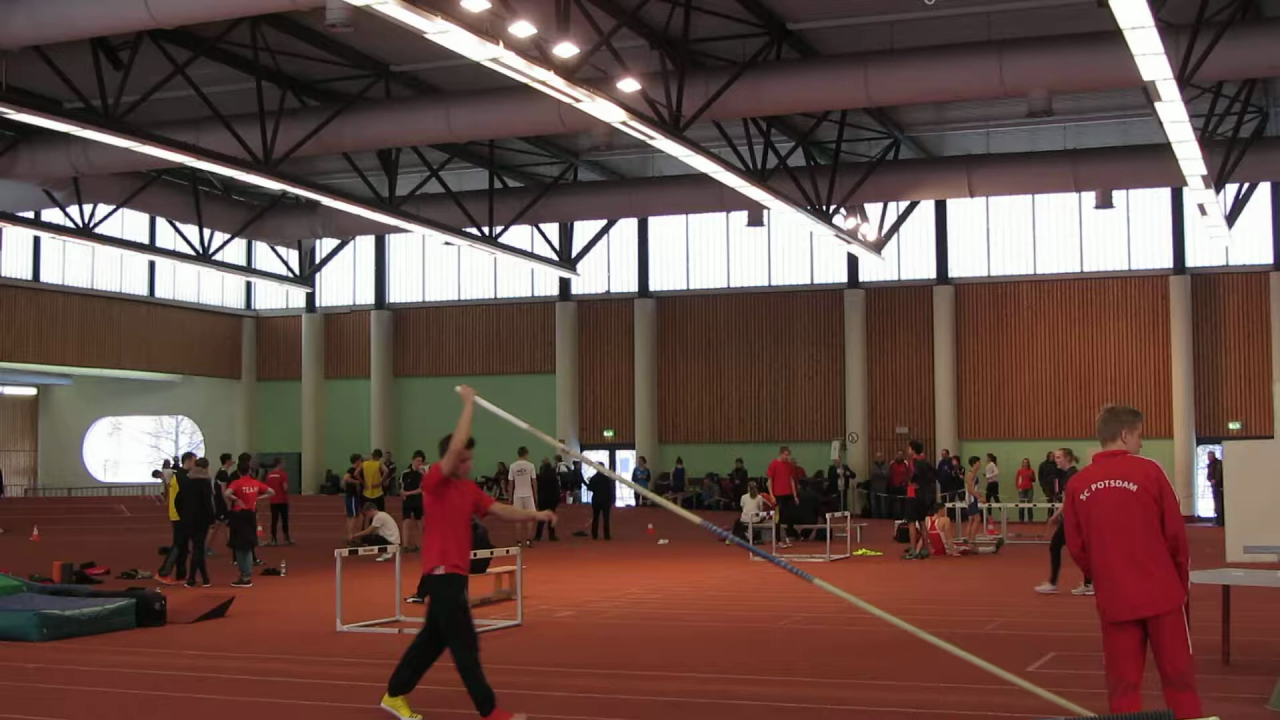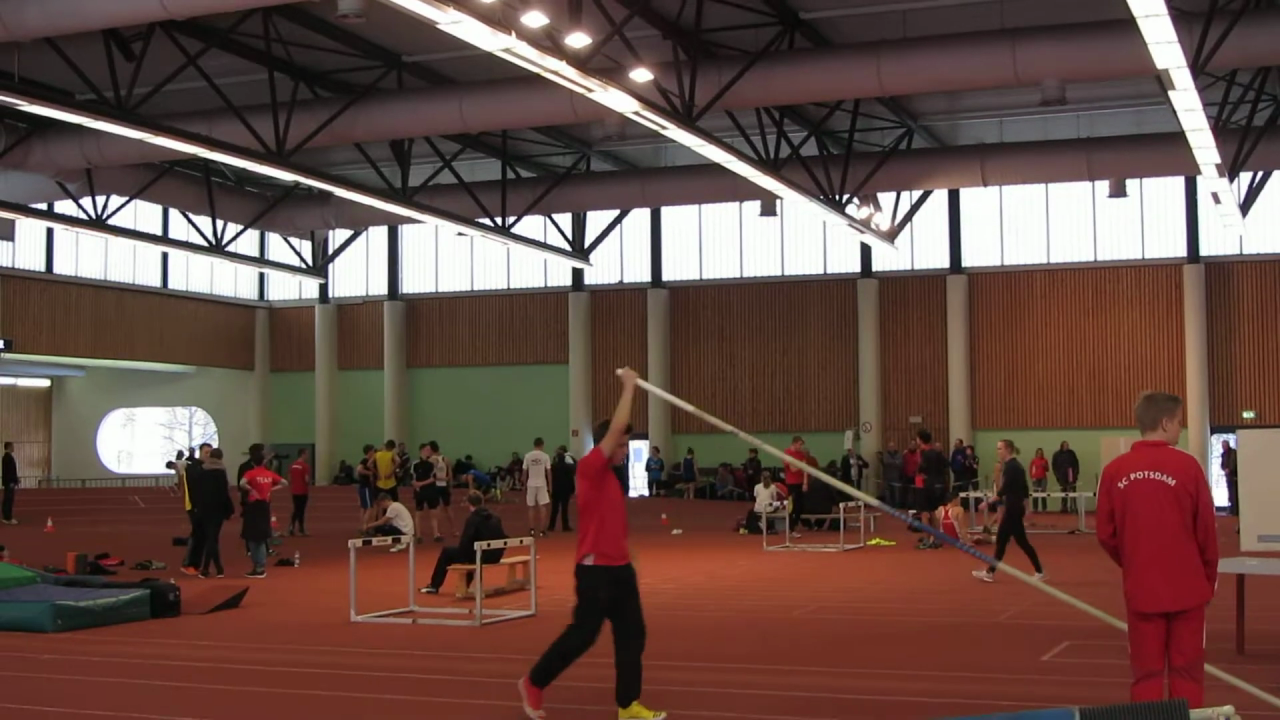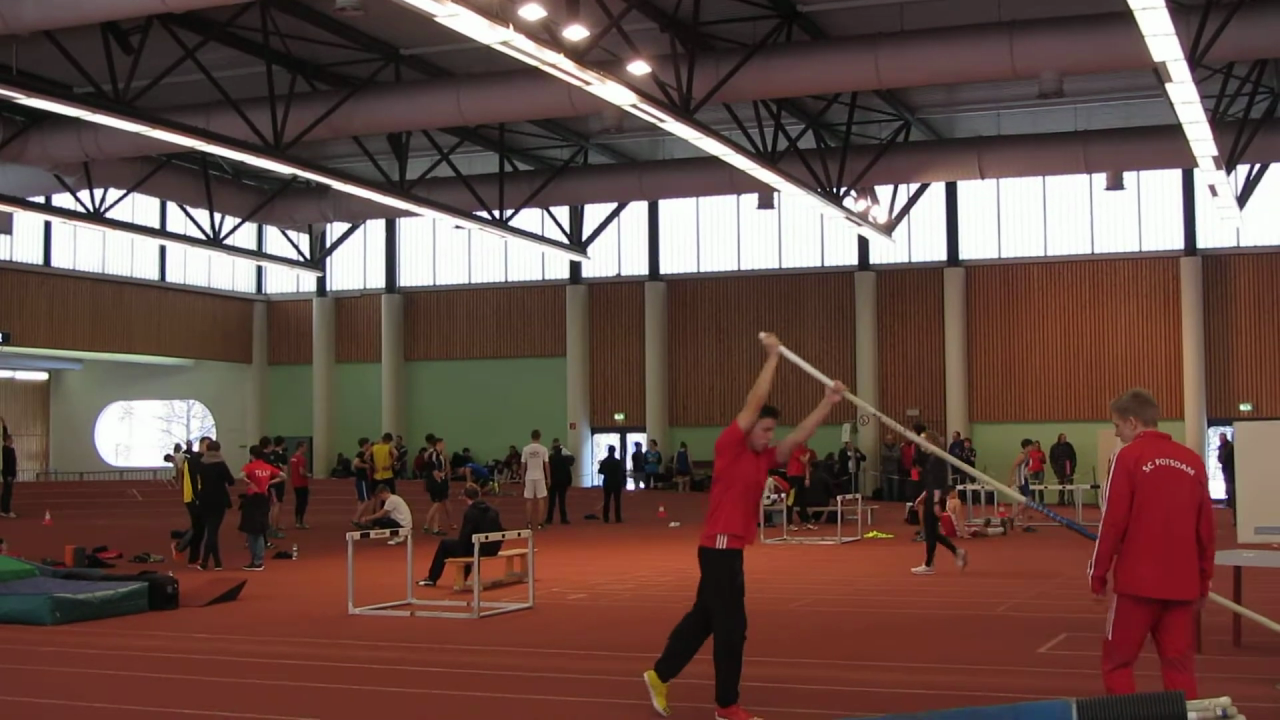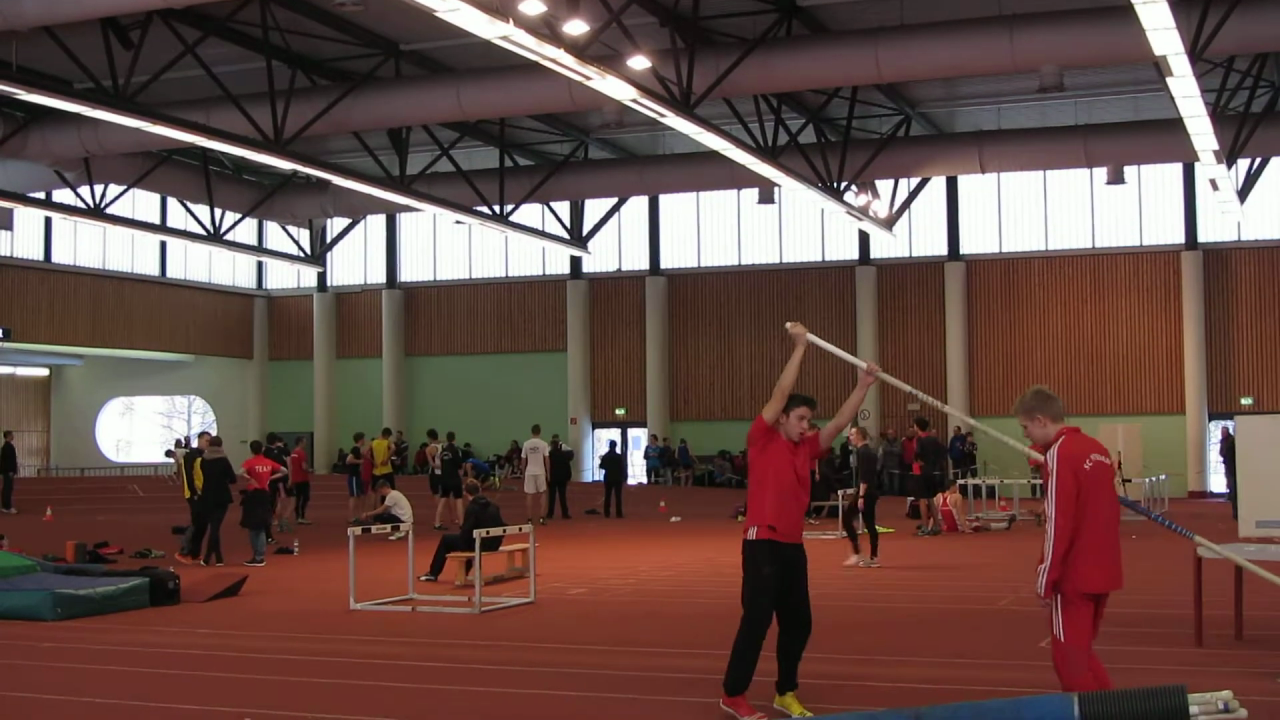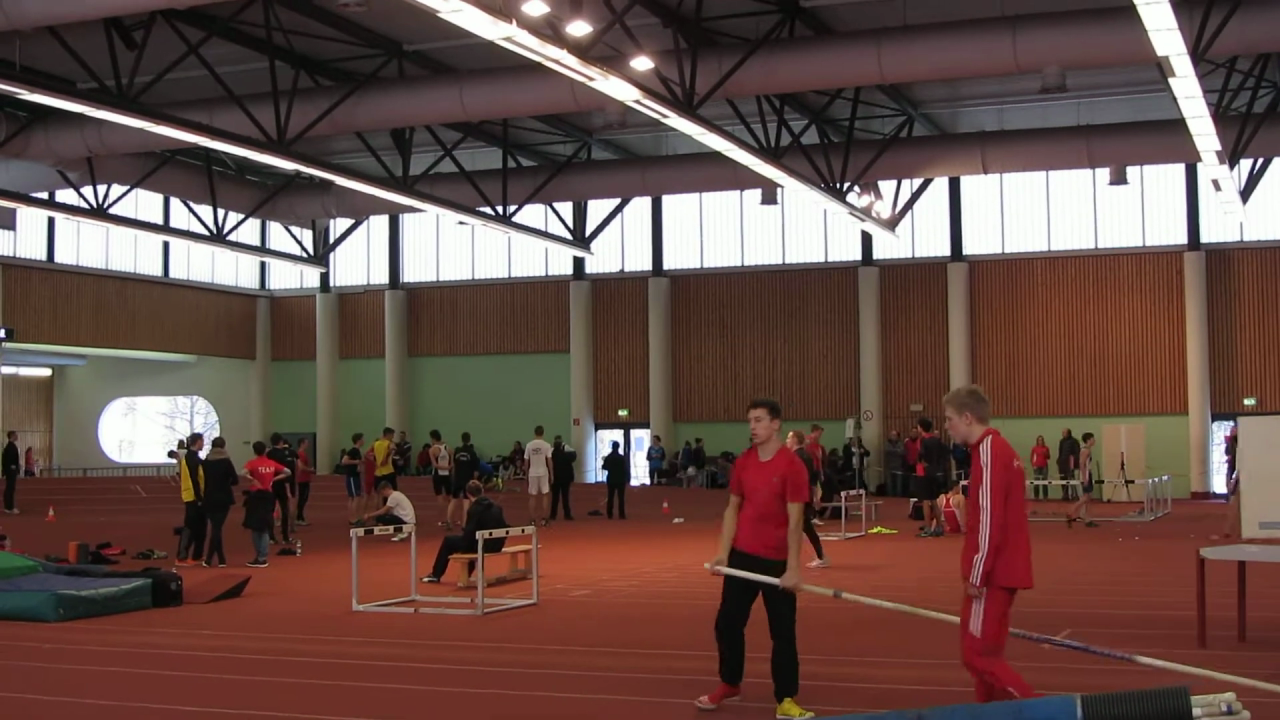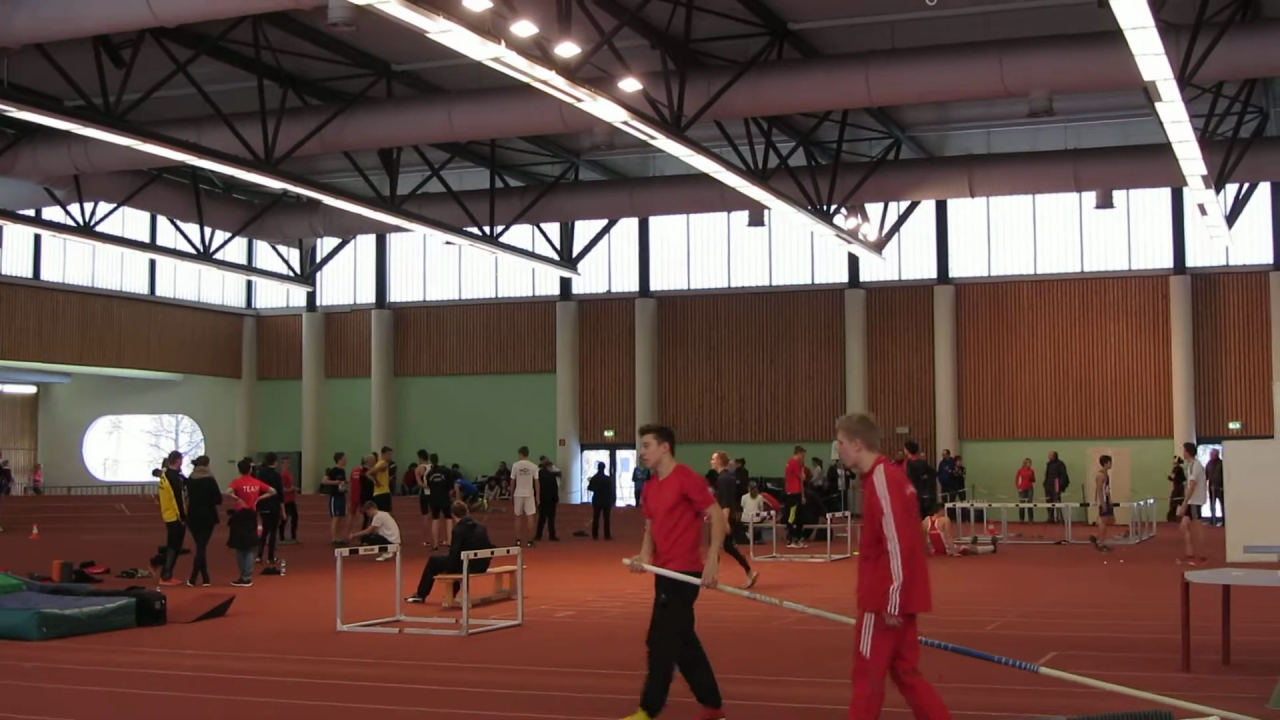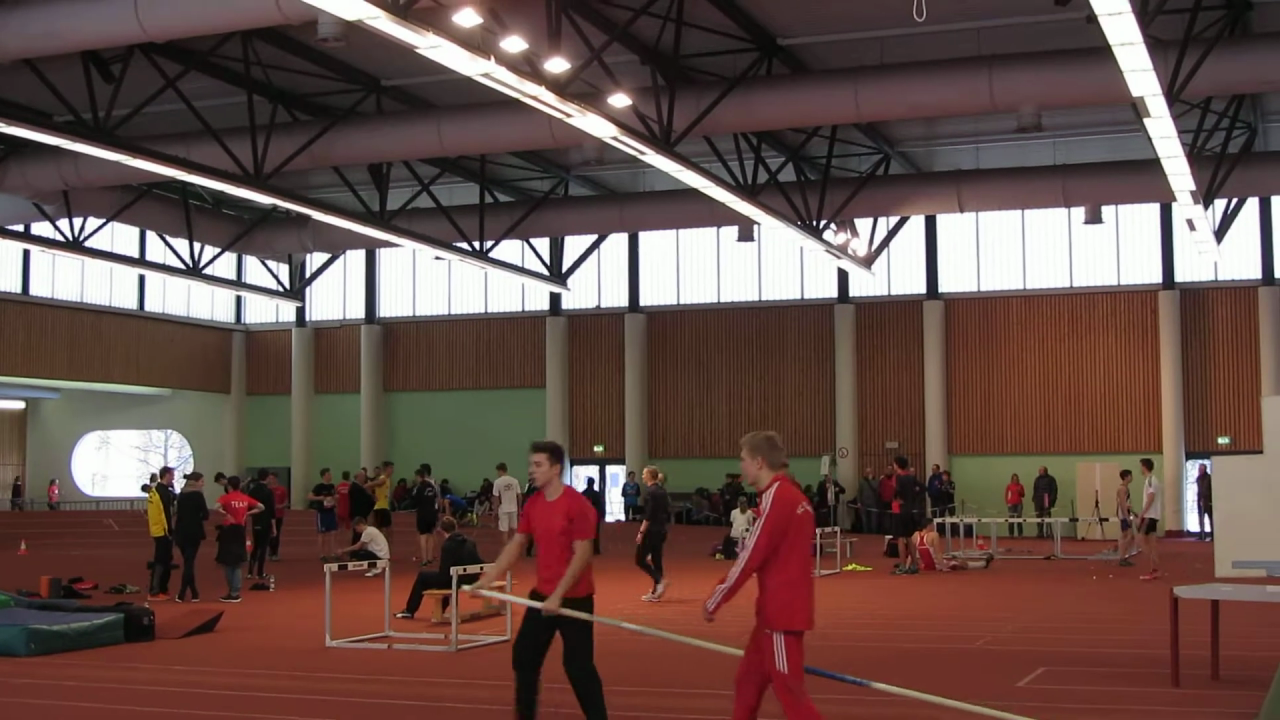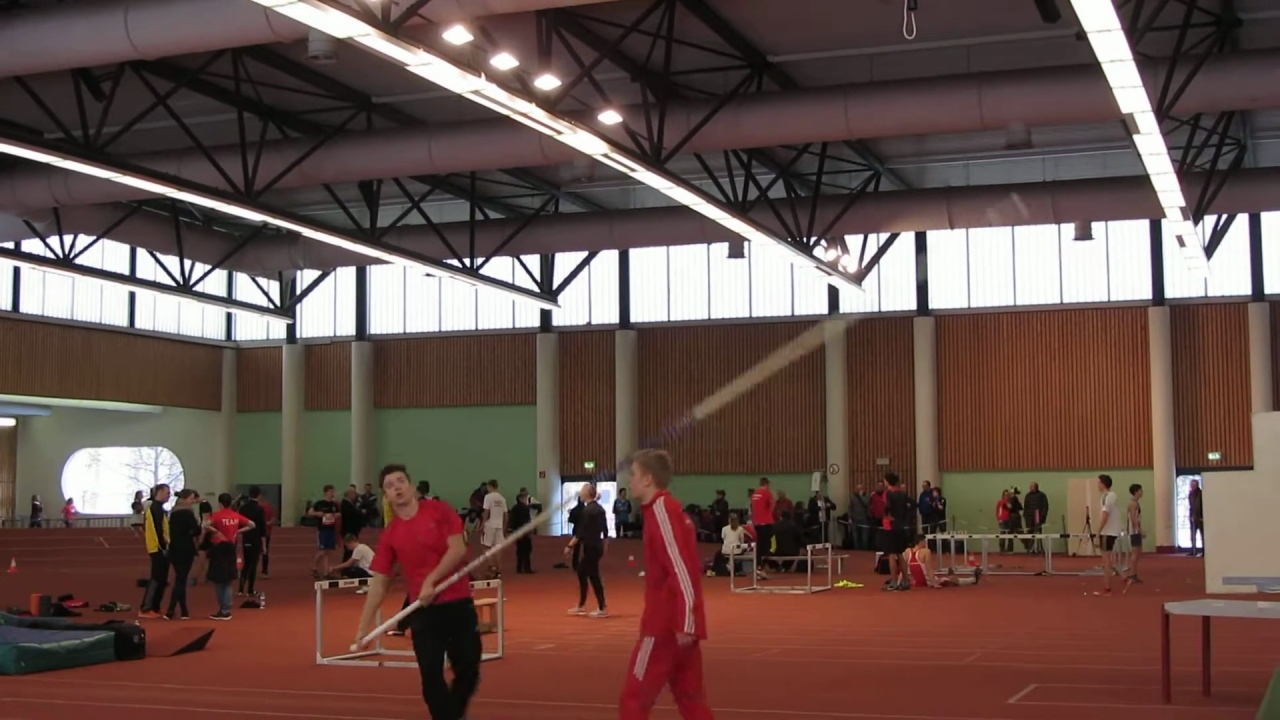
dt=0.7s
person 1, frame 1
left shoulder: (469, 488)
right shoulder: (434, 482)
left elbow: (500, 511)
right elbow: (455, 447)
left wrist: (536, 514)
right wrist: (468, 404)
left hip: (455, 574)
right hip: (441, 575)
left knee: (433, 641)
right knee: (465, 642)
person 1, frame 2
left shoulder: (610, 477)
right shoulder: (590, 469)
right elbow: (616, 429)
left wrist: (627, 556)
right wrist: (628, 387)
left hip: (620, 567)
right hip: (594, 566)
left knee: (633, 634)
right knee: (582, 635)
right ankle: (534, 683)
person 1, frame 3
left shoulder: (764, 458)
right shoulder: (729, 447)
left elbow: (800, 436)
right elbow: (753, 403)
left wrist: (829, 402)
right wrist: (773, 356)
left hip: (728, 549)
right hip: (720, 548)
left knee: (703, 617)
right knee: (731, 627)
left ankle: (659, 676)
person 1, frame 4
left shoulder: (806, 448)
right shoulder: (761, 440)
left elbow: (840, 422)
right elbow: (780, 394)
left wrist: (863, 385)
right wrist: (800, 346)
left hip: (792, 545)
right hip: (762, 543)
left knee: (798, 623)
right knee: (756, 621)
person 1, frame 5
left shoulder: (792, 465)
right shoulder: (743, 463)
left elbow: (796, 519)
right elbow: (733, 509)
left wrist: (792, 568)
right wrist: (722, 551)
left hip: (777, 560)
right hip: (742, 555)
left knee: (783, 630)
right knee: (727, 621)
right ankle: (729, 683)
person 1, frame 6
left shoulder: (686, 479)
right shoulder: (649, 487)
left elbow: (717, 518)
left wrist: (711, 562)
right wrist: (645, 554)
left hip: (684, 572)
right hip: (665, 571)
left knee: (660, 641)
right knee: (682, 640)
person 1, frame 7
left shoulder: (578, 504)
right shoulder: (532, 505)
left elbow: (582, 554)
right elbow: (516, 545)
left wrist: (558, 594)
right wrist: (489, 577)
left hip: (575, 596)
right hip: (544, 593)
left knee: (577, 663)
right knee: (523, 655)
person 1, frame 8
left shoulder: (439, 510)
right shoulder: (390, 534)
left elbow: (458, 549)
right elbow: (379, 581)
left wrist: (431, 580)
right wrist: (365, 623)
left hip: (458, 602)
right hip: (423, 610)
left knee: (467, 670)
right knee: (431, 676)
person 2, frame 1
left shoulder: (1077, 485)
right shoulder: (1149, 471)
left elbow: (1076, 547)
right elbow: (1175, 533)
right wrist: (1182, 582)
left hip: (1114, 600)
right hip: (1161, 593)
left knee: (1123, 685)
right knee: (1178, 678)
person 2, frame 2
left shoulder: (1114, 471)
right shoulder: (1187, 465)
left elbow: (1106, 534)
right elbow: (1206, 530)
right wrist: (1209, 581)
left hip: (1141, 590)
right hip: (1186, 588)
left knee: (1146, 674)
right knee: (1187, 673)
person 2, frame 3
left shoulder: (1128, 456)
right shoulder: (1192, 460)
left elbow: (1113, 521)
right elbow: (1206, 526)
left wrist: (1098, 573)
right wrist: (1204, 578)
left hip: (1137, 579)
right hip: (1181, 580)
left knee: (1118, 661)
right knee: (1178, 664)
person 2, frame 4
left shoulder: (1059, 453)
right shoulder: (1098, 449)
left elbow: (1058, 522)
left wrist: (1046, 579)
left hip: (1074, 575)
right hip: (1102, 570)
left knee: (1070, 657)
right knee: (1080, 651)
person 2, frame 5
left shoulder: (988, 451)
right shoulder: (1001, 449)
left elbow: (990, 518)
left wrist: (977, 572)
left hip: (993, 572)
right hip: (1005, 568)
left knee: (976, 652)
right knee: (986, 650)
person 2, frame 6
left shoulder: (882, 479)
right shoulder: (891, 475)
left elbow: (898, 545)
left wrist: (892, 601)
left hip: (885, 598)
right hip: (901, 596)
left knee: (868, 674)
right knee: (905, 672)
person 2, frame 7
left shoulder: (774, 498)
right shoulder: (792, 496)
left elbow: (750, 557)
left wrist: (714, 600)
left hip: (780, 610)
right hip: (780, 607)
left knee: (788, 687)
right knee: (749, 679)
person 2, frame 8
left shoulder: (661, 511)
right shoulder: (668, 509)
left elbow: (681, 569)
left wrist: (685, 622)
right wrist: (650, 618)
left hip: (668, 623)
right hip: (677, 621)
left knee: (635, 697)
right knee: (690, 697)
